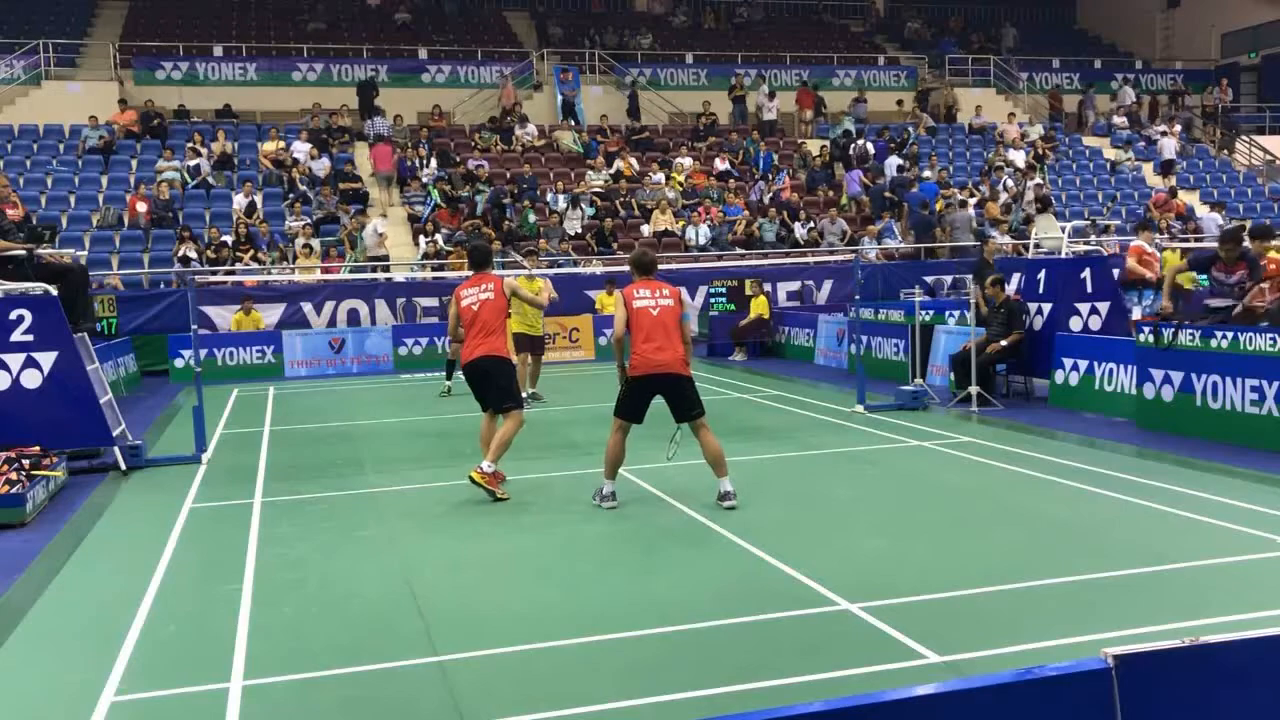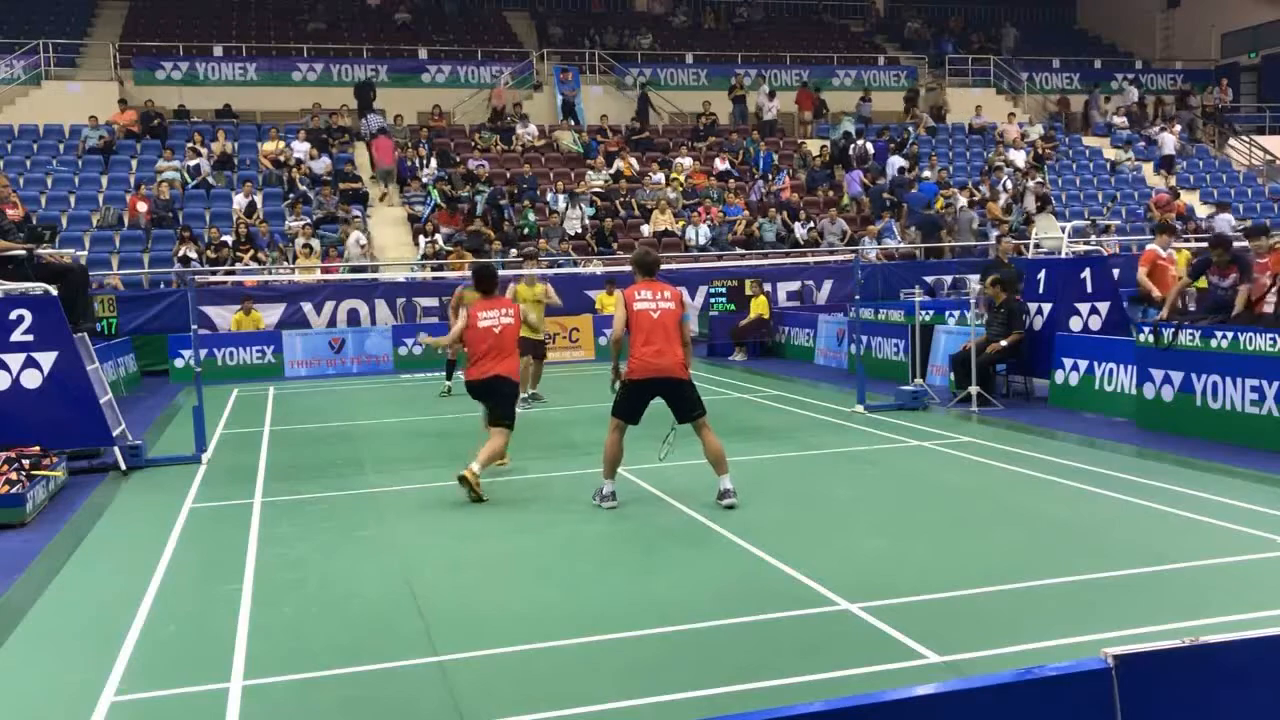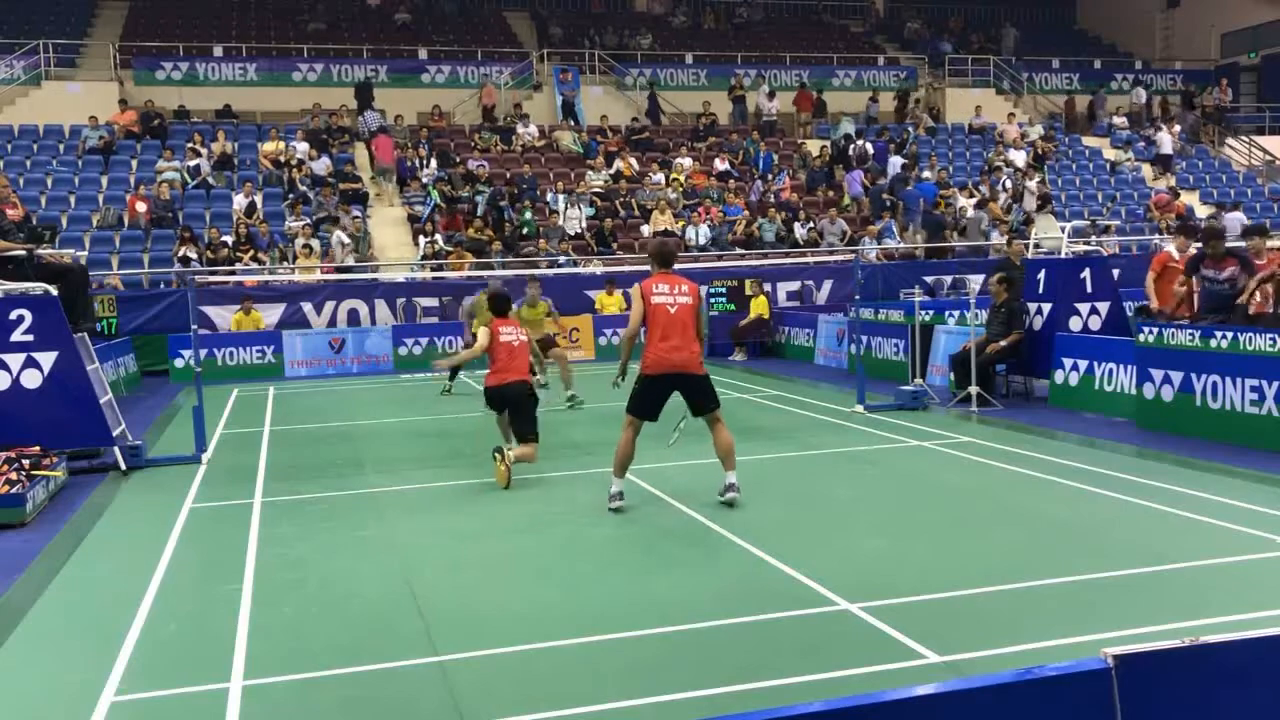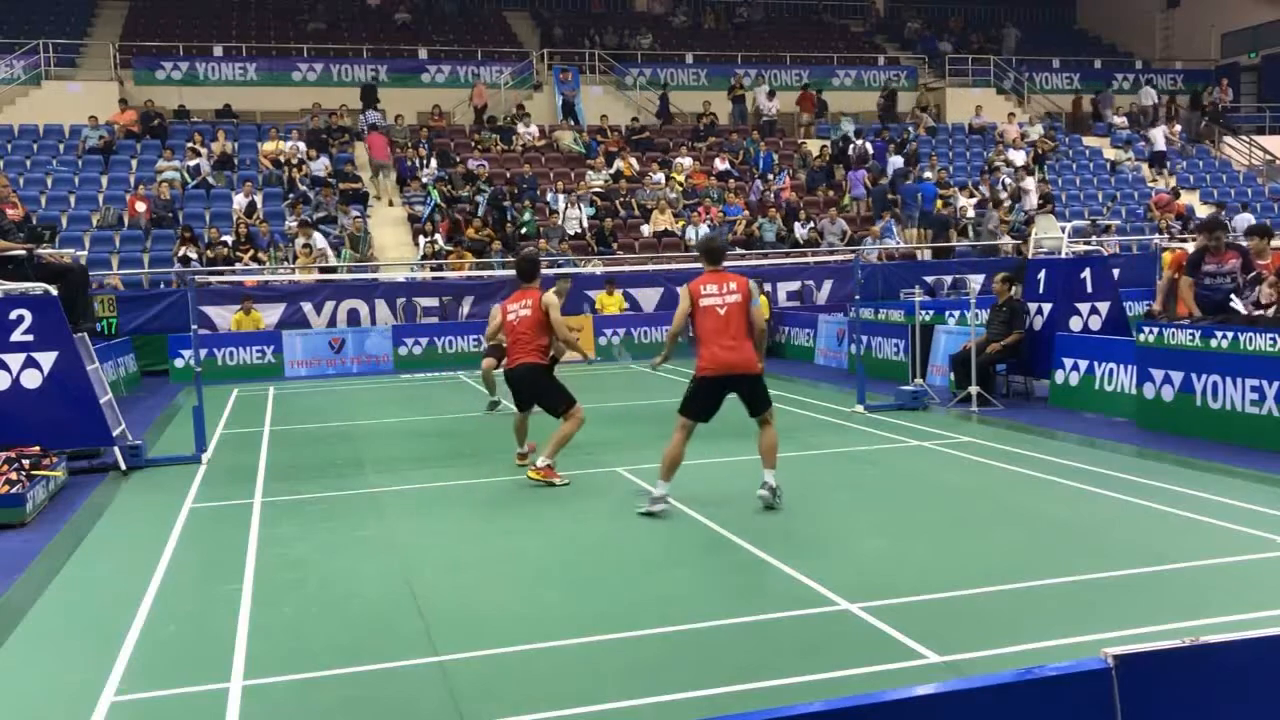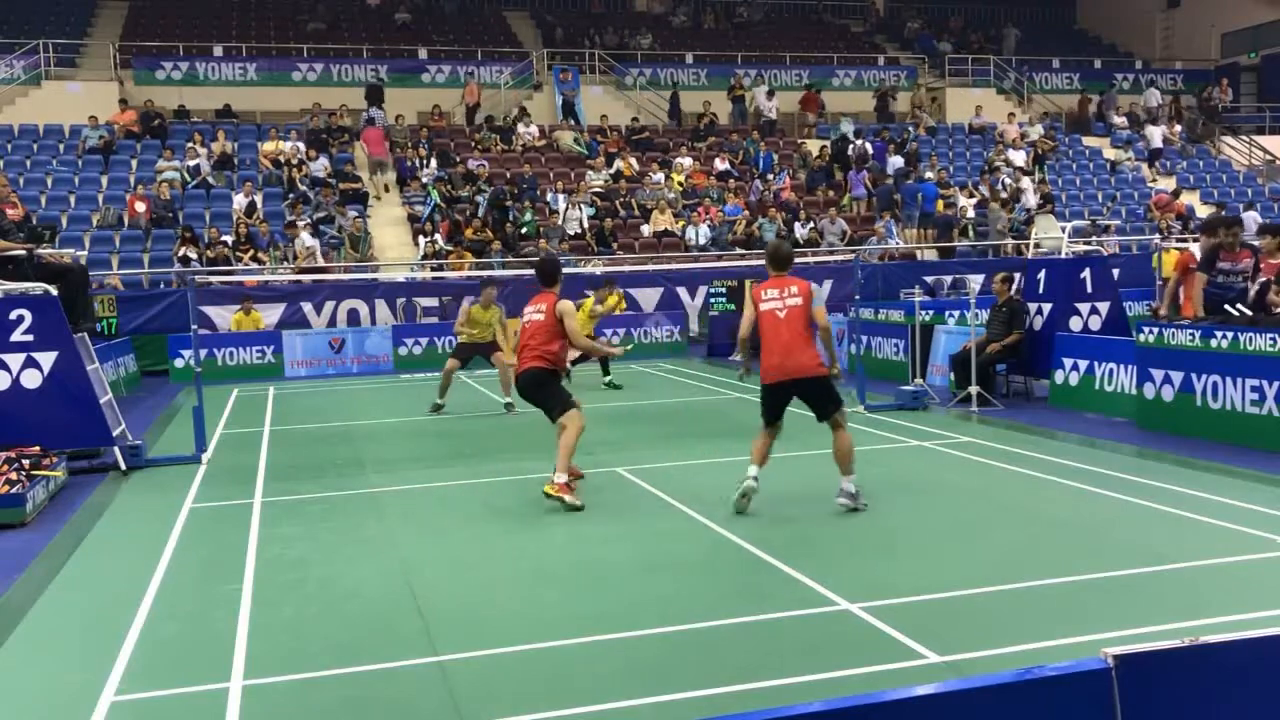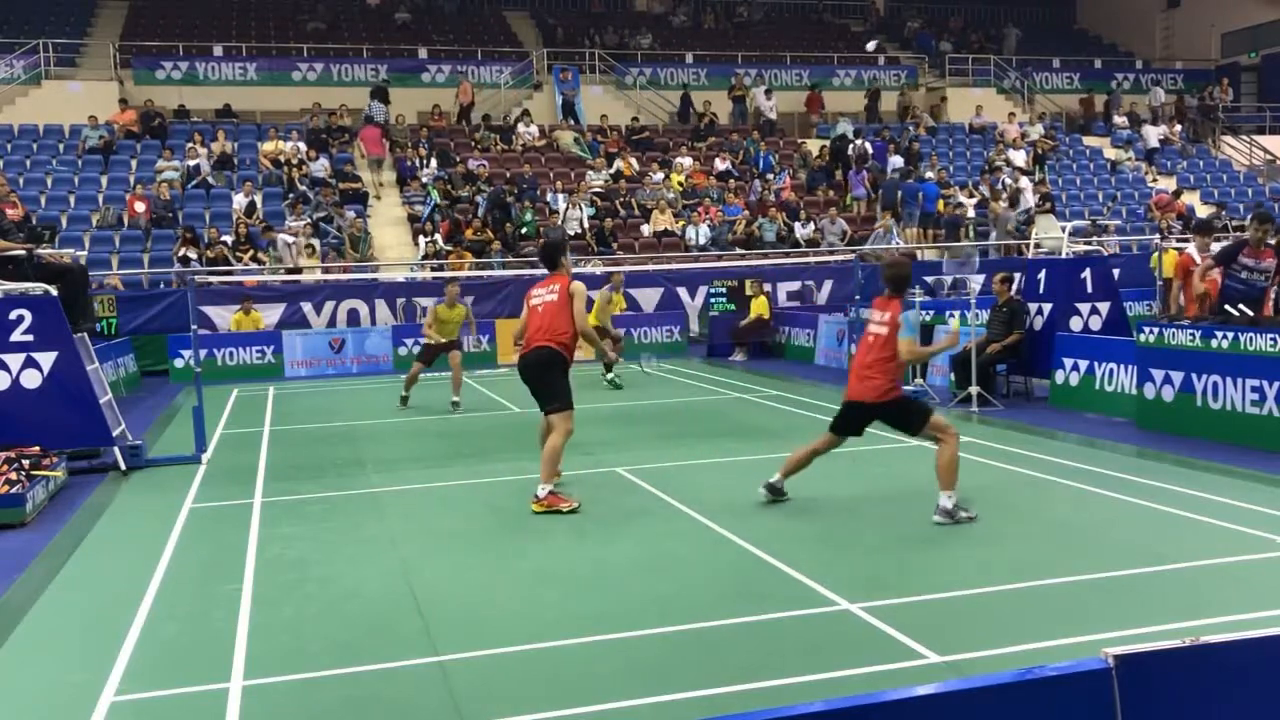
dt=0.3s
person 1, frame 1
left shoulder: (626, 294)
right shoulder: (675, 293)
left elbow: (619, 334)
right elbow: (687, 339)
left wrist: (620, 364)
right wrist: (686, 369)
left hip: (641, 369)
right hip: (675, 368)
left knee: (619, 429)
right knee: (701, 428)
left ankle: (607, 491)
right ankle: (727, 490)
person 1, frame 2
left shoulder: (626, 295)
right shoulder: (677, 295)
left elbow: (617, 336)
right elbow: (686, 341)
left wrist: (615, 367)
right wrist: (685, 371)
left hip: (639, 372)
right hip: (675, 371)
left knee: (616, 428)
right knee: (703, 427)
left ankle: (607, 491)
right ankle: (726, 488)
person 1, frame 3
left shoulder: (643, 288)
right shoulder: (692, 288)
left elbow: (633, 329)
left wrist: (622, 366)
left hip: (655, 367)
right hip: (691, 366)
left knee: (630, 427)
right knee: (716, 422)
left ankle: (617, 491)
right ankle: (731, 484)
person 1, frame 4
left shoulder: (691, 288)
right shoulder: (745, 284)
left elbow: (676, 328)
right elbow: (760, 327)
left wrist: (663, 356)
right wrist: (759, 358)
left hip: (709, 369)
right hip: (746, 366)
left knee: (682, 431)
right knee: (766, 422)
left ankle: (659, 494)
right ankle: (769, 483)
person 1, frame 5
left shoulder: (755, 293)
right shoulder: (807, 288)
left elbow: (743, 336)
right elbow: (823, 326)
left wrist: (745, 366)
right wrist: (832, 363)
left hip: (773, 375)
right hip: (807, 372)
left knee: (770, 431)
right knee: (839, 425)
left ankle: (752, 478)
right ankle: (847, 489)
person 1, frame 6
left shoulder: (877, 304)
right shoulder: (907, 313)
right elbow: (907, 356)
right wrist: (944, 346)
left hip: (858, 392)
right hip: (885, 395)
left knee: (828, 442)
right knee: (948, 435)
left ankle: (775, 483)
right ankle: (946, 505)
person 2, frame 1
left shoulder: (459, 291)
right shoulder: (504, 283)
left elbow: (452, 333)
right elbow: (541, 303)
right wrist: (545, 292)
left hip: (468, 362)
right hip: (494, 358)
left knee: (491, 413)
right knee: (514, 418)
left ankle: (488, 469)
right ankle: (485, 469)
person 2, frame 2
left shoulder: (468, 310)
right shoulder: (517, 307)
left elbow: (449, 341)
left wrist: (428, 340)
left hip: (475, 379)
right hip: (506, 379)
left knee: (492, 406)
right knee: (500, 436)
left ankle: (496, 454)
right ankle: (473, 471)
person 2, frame 3
left shoulder: (487, 329)
right shoulder: (522, 329)
left elbow: (477, 350)
right elbow: (530, 360)
left wrist: (448, 362)
left hip: (494, 389)
right hip: (521, 387)
left knee: (502, 409)
right knee: (528, 451)
left ankle: (508, 449)
right ankle: (508, 454)
person 2, frame 4
left shoulder: (506, 304)
right shoulder: (547, 298)
left elbow: (490, 336)
right elbow: (563, 335)
right wrist: (584, 353)
left hip: (513, 372)
right hip: (536, 368)
left knee: (524, 410)
right knee: (576, 416)
left ankle: (522, 452)
right ankle: (542, 465)
person 2, frame 5
left shoulder: (529, 306)
right shoulder: (562, 304)
left elbow: (517, 345)
right elbow: (579, 342)
right wrist: (611, 351)
left hip: (523, 376)
right hip: (540, 374)
left knee: (569, 407)
right knee: (575, 424)
left ankle: (563, 470)
right ankle: (559, 483)
person 2, frame 6
left shoulder: (533, 292)
right shoulder: (574, 286)
left elbow: (518, 334)
right elbow: (582, 327)
right wrist: (606, 352)
left hip: (527, 360)
right hip: (549, 359)
left knee: (553, 414)
right knee: (564, 426)
left ankle: (549, 469)
right ankle: (544, 495)
